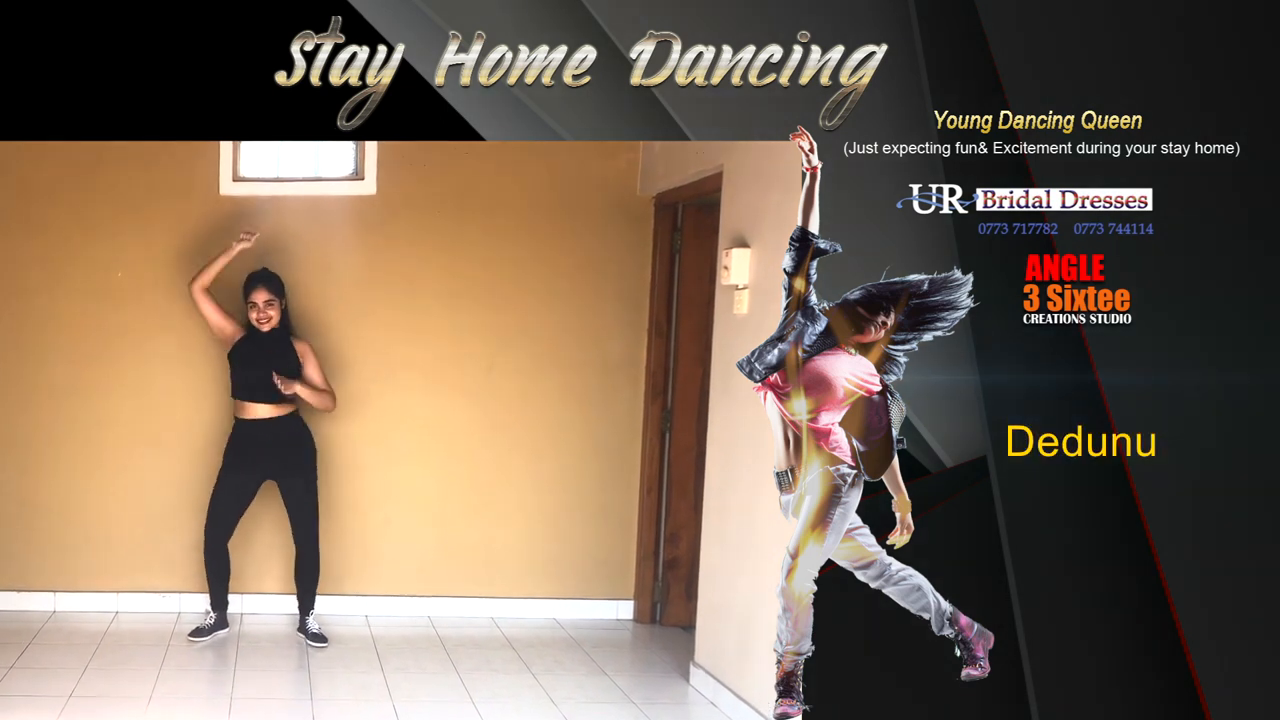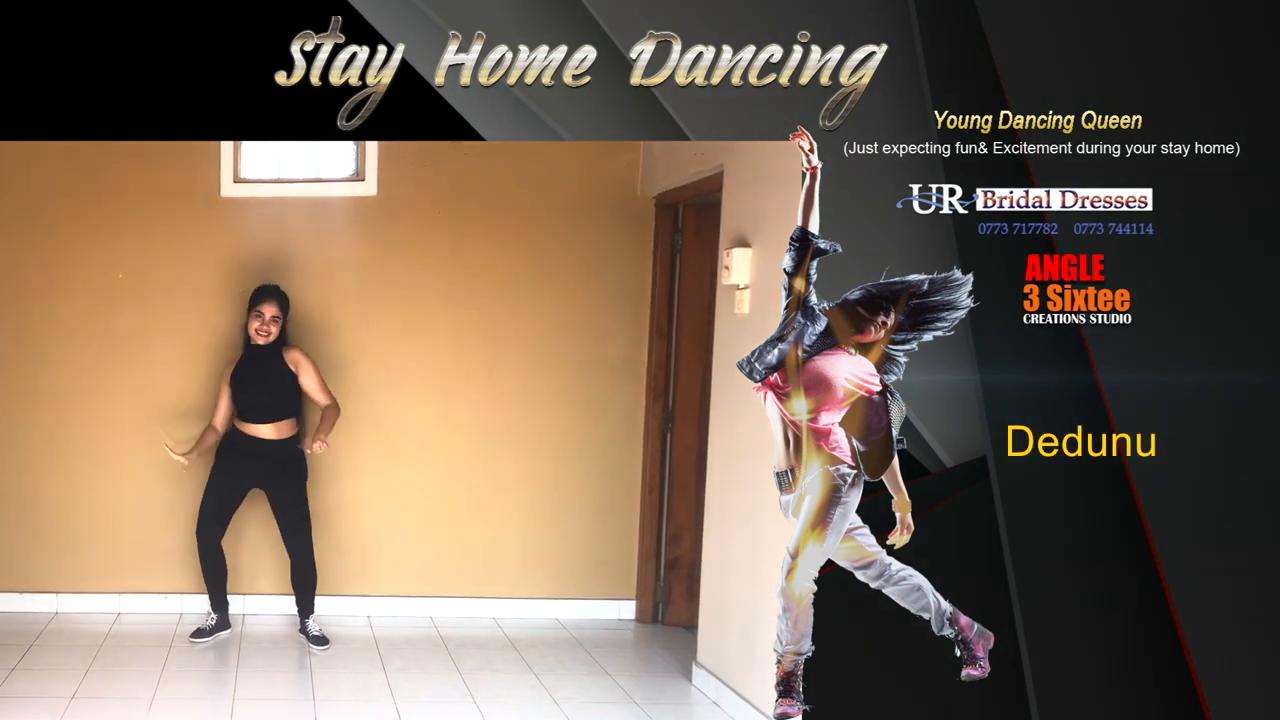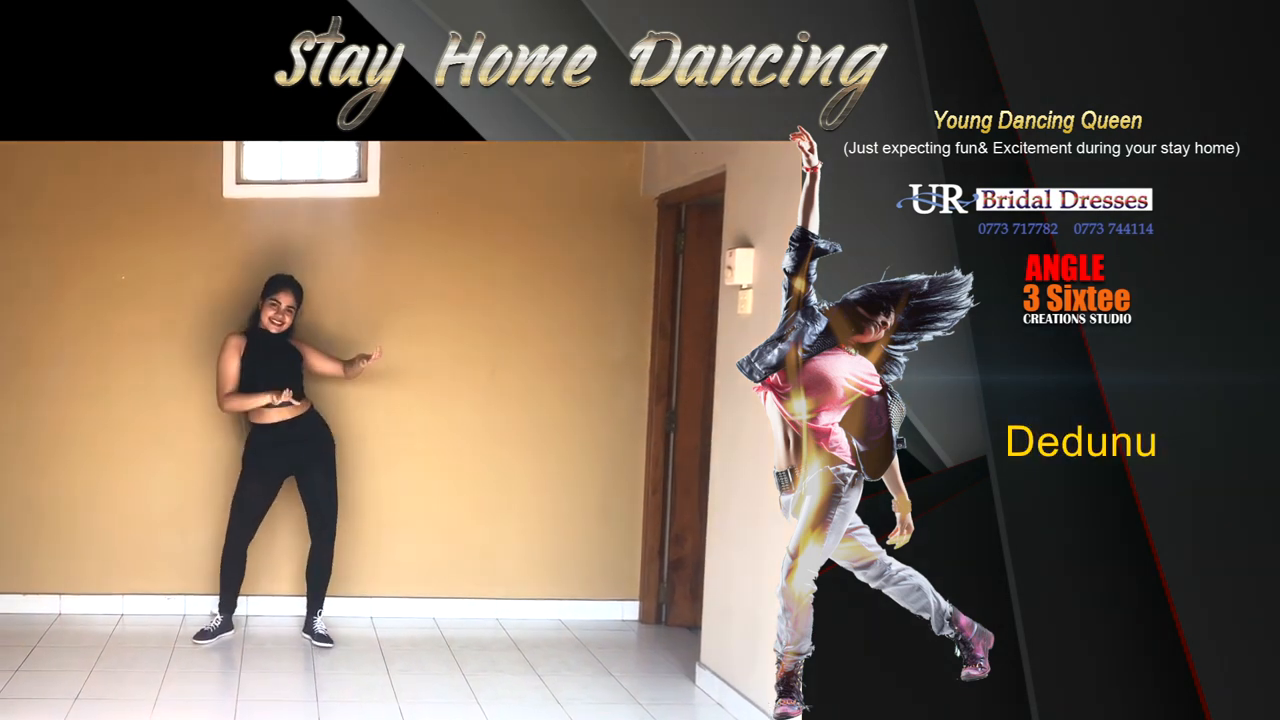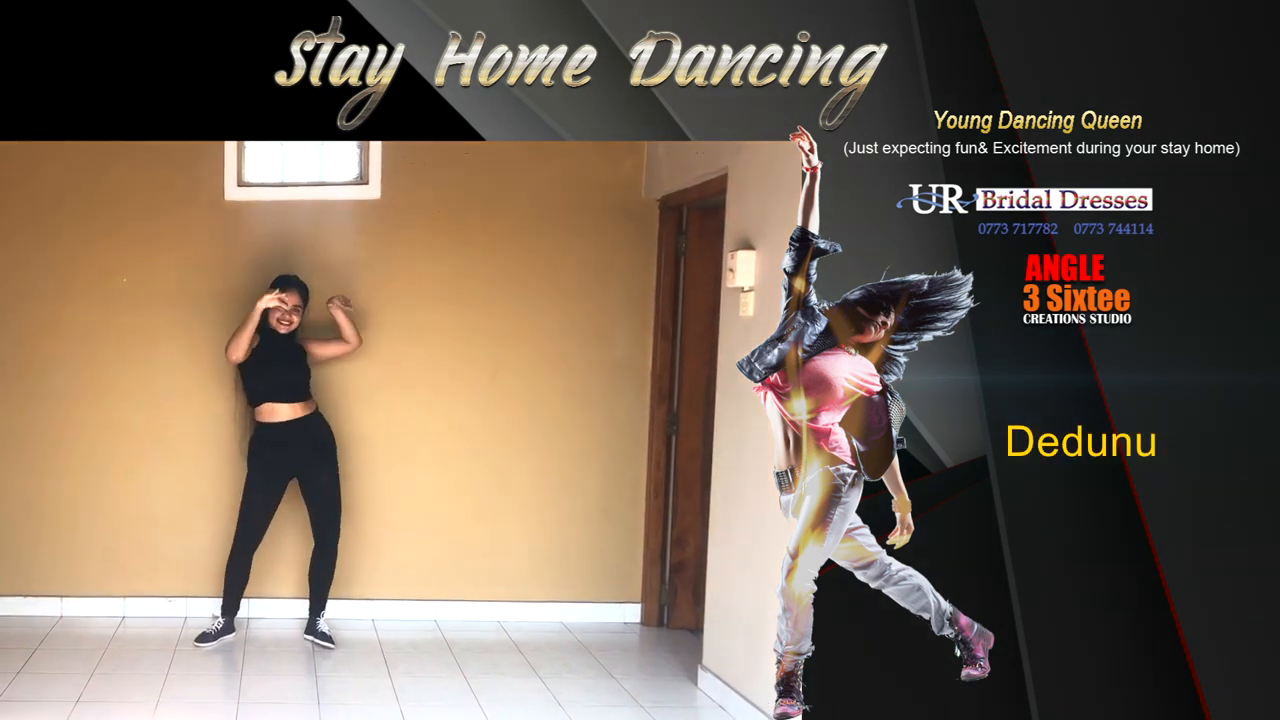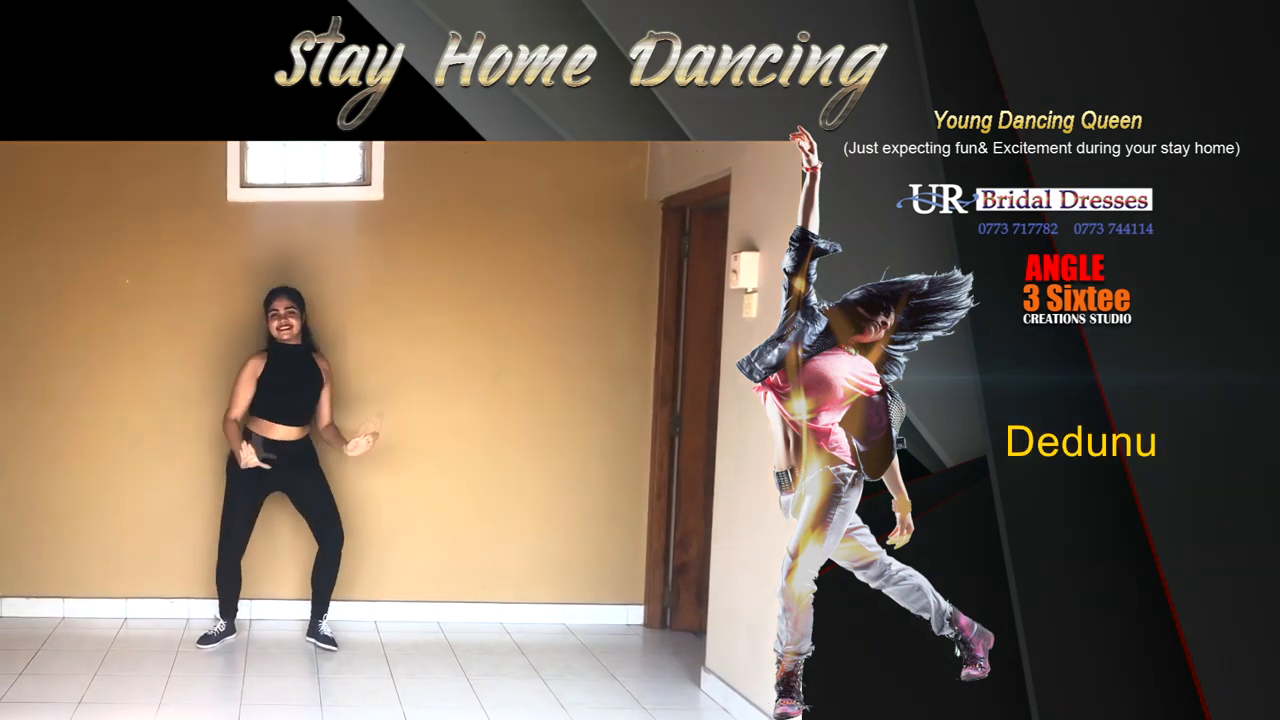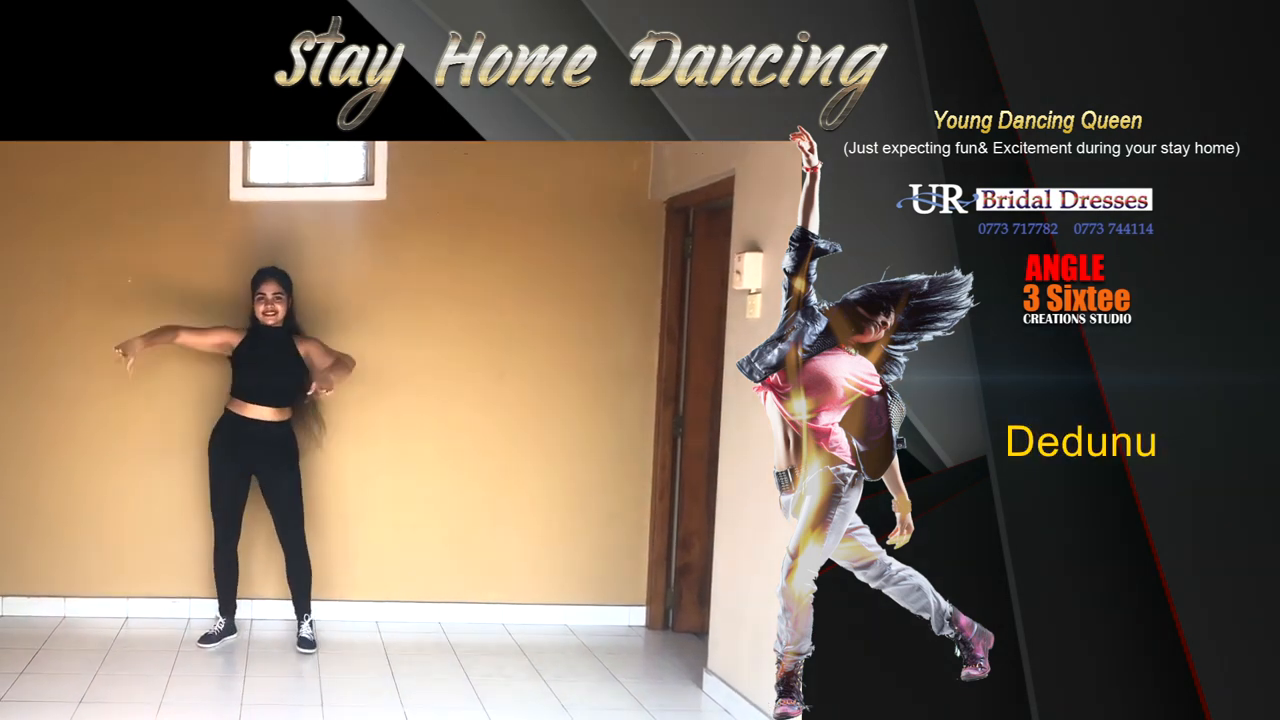
dt=0.4s
person 1, frame 1
left shoulder: (868, 378)
right shoulder: (805, 318)
left elbow: (880, 446)
right elbow: (806, 243)
left wrist: (902, 504)
right wrist: (813, 172)
left hip: (832, 475)
right hip: (791, 481)
left knee: (795, 577)
right knee: (875, 567)
person 1, frame 2
left shoulder: (868, 379)
right shoulder: (804, 320)
left elbow: (881, 445)
right elbow: (806, 243)
left wrist: (902, 503)
right wrist: (813, 172)
left hip: (832, 474)
right hip: (792, 481)
left knee: (795, 577)
right knee: (876, 567)
person 1, frame 3
left shoulder: (868, 378)
right shoulder: (805, 318)
left elbow: (880, 446)
right elbow: (806, 243)
left wrist: (902, 504)
right wrist: (813, 172)
left hip: (832, 475)
right hip: (791, 481)
left knee: (795, 577)
right knee: (876, 567)
person 1, frame 4
left shoulder: (868, 379)
right shoulder: (804, 319)
left elbow: (880, 445)
right elbow: (806, 242)
left wrist: (902, 503)
right wrist: (813, 172)
left hip: (832, 475)
right hip: (792, 481)
left knee: (795, 577)
right knee: (876, 567)
person 1, frame 5
left shoulder: (868, 378)
right shoulder: (805, 318)
left elbow: (881, 446)
right elbow: (806, 243)
left wrist: (903, 504)
right wrist: (813, 173)
left hip: (832, 475)
right hip: (792, 482)
left knee: (796, 577)
right knee: (876, 567)
person 1, frame 6
left shoulder: (868, 379)
right shoulder: (804, 319)
left elbow: (880, 445)
right elbow: (806, 242)
left wrist: (902, 503)
right wrist: (813, 172)
left hip: (833, 475)
right hip: (792, 481)
left knee: (795, 576)
right knee: (876, 567)
person 2, frame 1
left shoulder: (297, 348)
right shoulder: (237, 338)
left elbow: (328, 401)
right elbow: (197, 289)
left wrist: (298, 387)
right wrist: (235, 250)
left hip: (290, 445)
right hip: (244, 446)
left knee: (307, 537)
right knee: (215, 533)
left ankle: (306, 618)
right ankle: (218, 615)
person 2, frame 2
left shoulder: (294, 358)
right shoulder: (236, 369)
left elbow: (330, 406)
right elbow: (217, 425)
left wrist: (320, 434)
right wrist: (191, 454)
left hip: (286, 460)
right hip: (236, 456)
left knee: (301, 546)
right knee: (207, 534)
left ankle: (307, 620)
right ankle: (219, 615)
person 2, frame 3
left shoulder: (296, 348)
right shoulder: (237, 343)
left elbow: (342, 370)
right elbow: (226, 400)
left wrist: (359, 363)
right wrist: (267, 396)
left hip: (311, 439)
right hip: (263, 445)
left knee: (324, 533)
right knee: (238, 534)
left ankle: (313, 618)
right ankle: (224, 617)
person 2, frame 4
left shoulder: (300, 347)
right shoulder: (253, 340)
left elbow: (352, 343)
right elbow: (234, 355)
left wrist: (337, 311)
right wrist: (259, 309)
left hip: (314, 440)
right hip: (269, 446)
left knee: (328, 534)
right knee: (247, 537)
left ankle: (316, 619)
right ankle: (226, 619)
person 2, frame 5
left shoulder: (319, 365)
right shoulder: (258, 364)
left elbow: (324, 424)
right elbow: (232, 418)
left wrist: (347, 445)
right wrist: (240, 449)
left hip: (300, 458)
right hip: (254, 460)
left knee: (332, 539)
right knee: (230, 547)
left ankle: (318, 622)
right ankle: (226, 622)
person 2, frame 6
left shoulder: (302, 346)
right shoulder: (236, 340)
left elbow: (343, 362)
right elbow: (180, 334)
left wrist: (330, 374)
right wrist: (142, 341)
left hip: (279, 445)
right hip: (231, 440)
left knee: (292, 536)
right knee: (225, 536)
left ankle: (304, 620)
right ankle: (226, 619)
